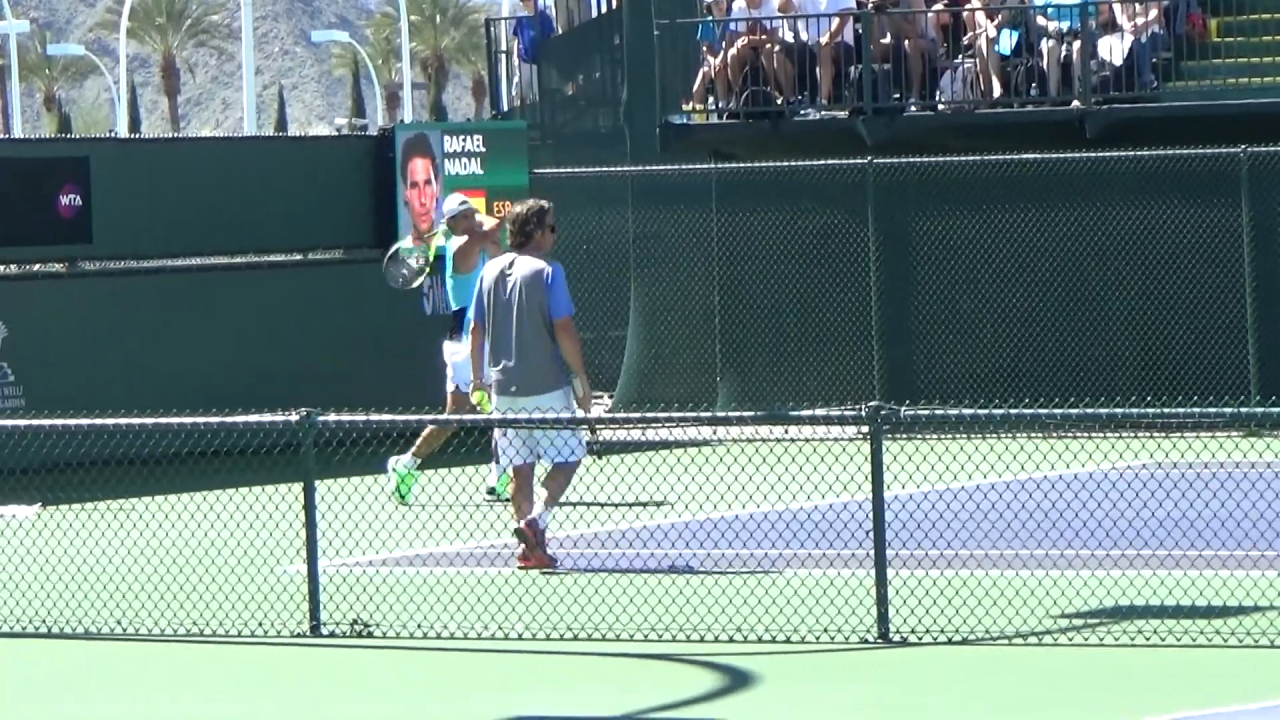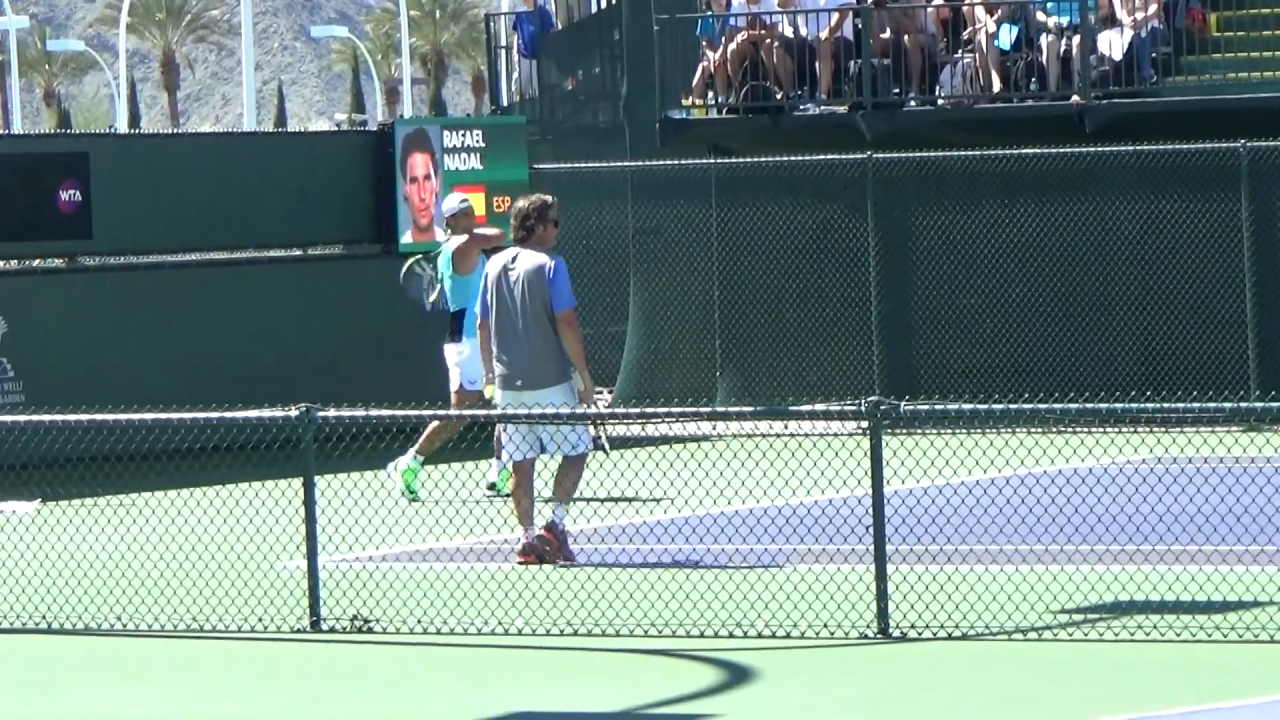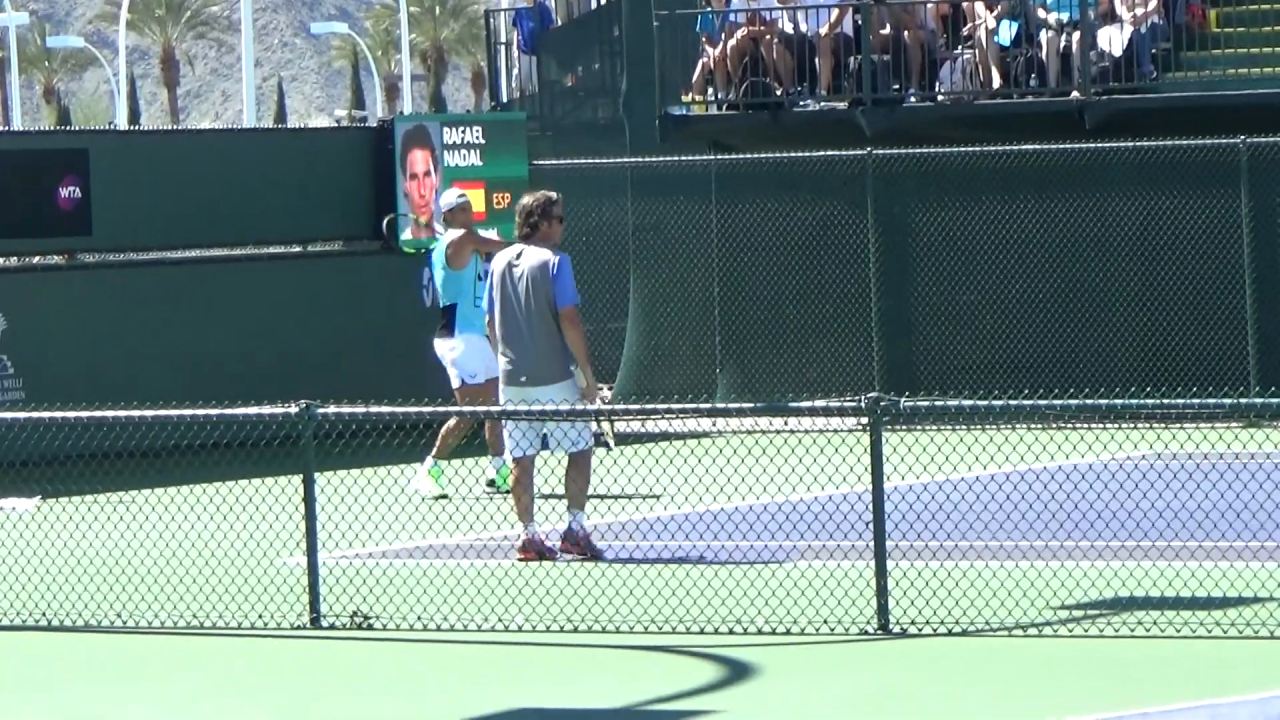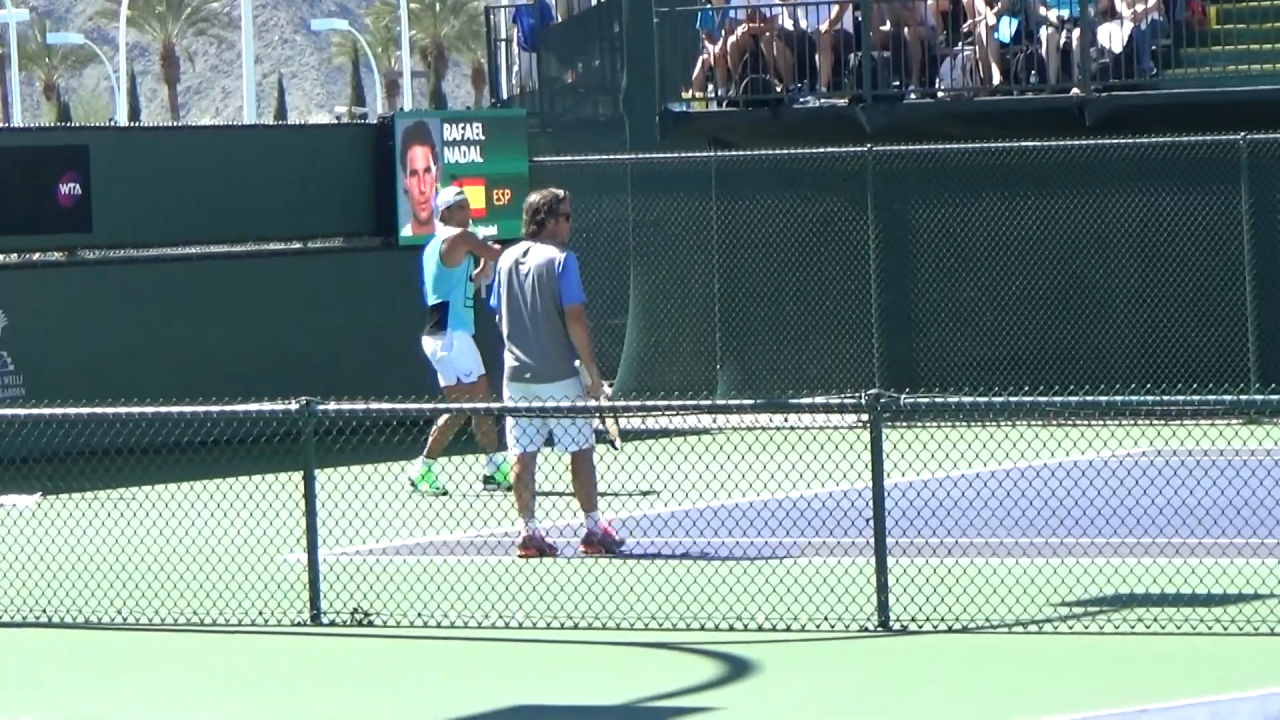
dt=0.1s
person 1, frame 1
left shoulder: (490, 271)
right shoulder: (548, 271)
left elbow: (476, 330)
right elbow: (564, 330)
left wrist: (478, 377)
right wrist: (582, 378)
left hip: (504, 389)
right hip: (546, 387)
left knee: (521, 468)
right knee: (567, 460)
left ankle: (531, 547)
right ankle: (535, 520)
person 1, frame 2
left shoulder: (494, 265)
right shoulder: (551, 265)
left elbow: (483, 326)
right elbow: (566, 323)
left wrist: (490, 370)
right wrist: (584, 374)
left hip: (509, 384)
right hip: (551, 382)
left knee: (521, 464)
right knee: (576, 453)
left ankle: (528, 540)
right ankle: (555, 524)
person 1, frame 3
left shoulder: (499, 262)
right shoulder: (555, 261)
left elbow: (491, 322)
right elbow: (569, 320)
right wrist: (587, 371)
left hip: (512, 380)
right hip: (554, 379)
left knee: (522, 461)
right knee: (579, 450)
left ankle: (529, 537)
right ankle: (575, 529)
person 1, frame 4
left shoulder: (506, 259)
right shoulder: (562, 259)
left elbow: (500, 316)
right elbow: (575, 318)
right wrist: (592, 370)
left hip: (517, 375)
right hip: (560, 375)
left knee: (524, 455)
right knee: (581, 452)
left ankle: (529, 534)
right ankle: (594, 530)
person 2, frame 1
left shoulder: (473, 244)
right shoulder: (464, 245)
right elbow: (495, 227)
right wrist: (481, 219)
right hip: (467, 344)
right knee: (454, 415)
left ankle: (500, 481)
right ankle: (405, 466)
person 2, frame 2
left shoulder: (462, 248)
right shoulder: (464, 245)
right elbow: (503, 237)
right wrist: (476, 234)
left hip: (481, 341)
right hip: (469, 344)
left ankle: (501, 477)
right ankle: (409, 463)
person 2, frame 3
left shoulder: (455, 245)
right shoulder: (461, 239)
left elbow: (483, 272)
right elbow: (501, 248)
left wrist: (486, 258)
right wrist: (489, 251)
left hip: (469, 337)
right hip: (459, 338)
left knee: (494, 404)
left ankle: (499, 472)
right ankle: (429, 469)
person 2, frame 4
left shoulder: (443, 243)
right shoulder: (458, 237)
right elbow: (496, 255)
left wrist: (483, 269)
right wrist: (496, 252)
left hip: (456, 335)
right hip: (448, 336)
left knee: (484, 401)
right knee: (460, 407)
left ankle: (495, 468)
right ankle: (422, 469)
